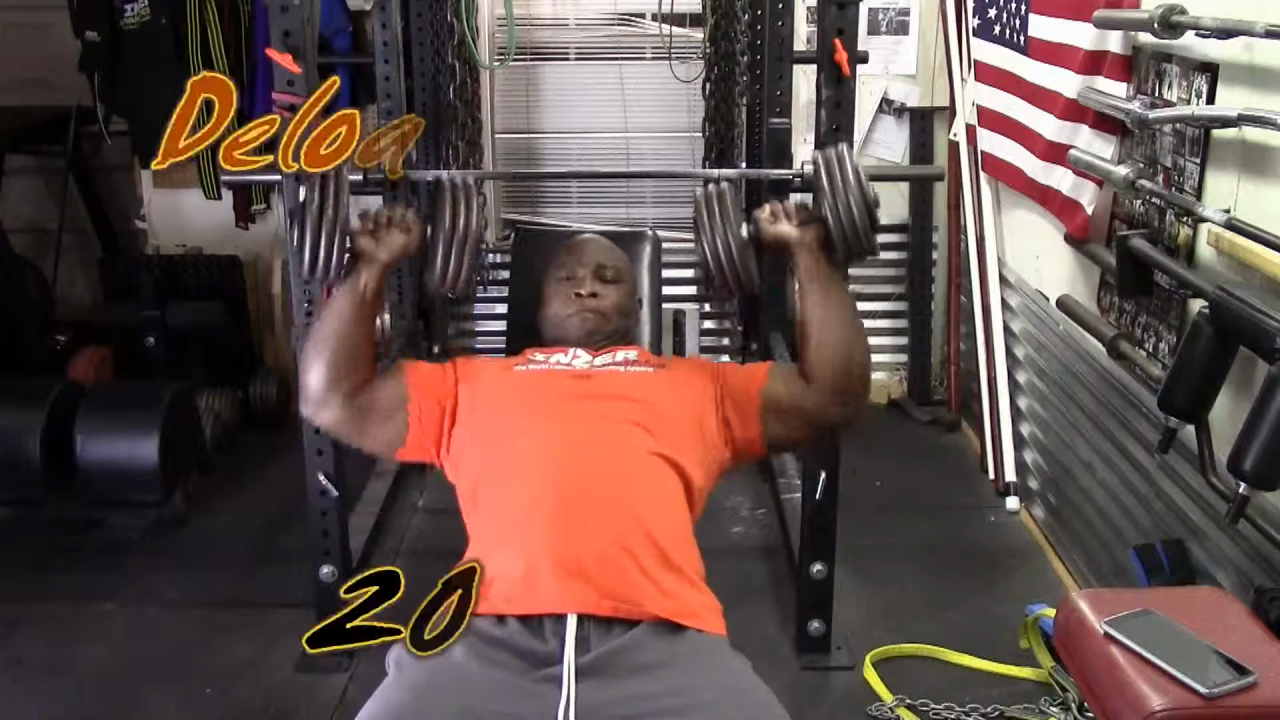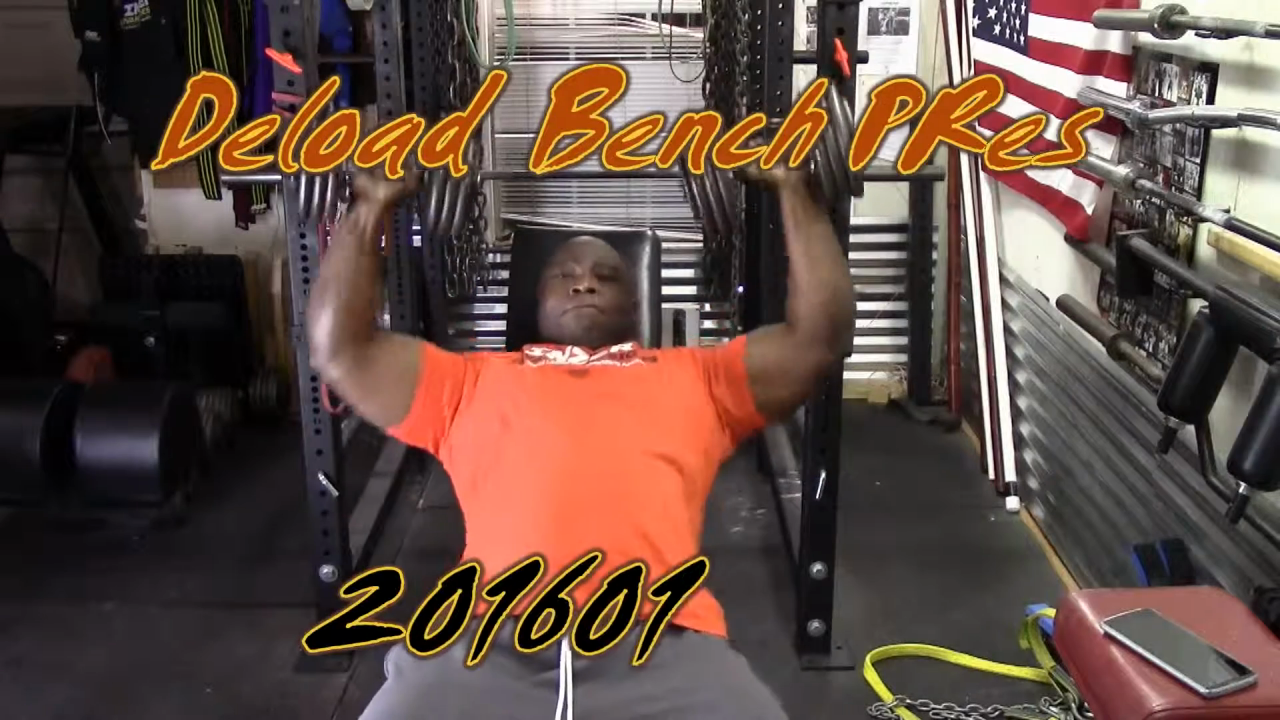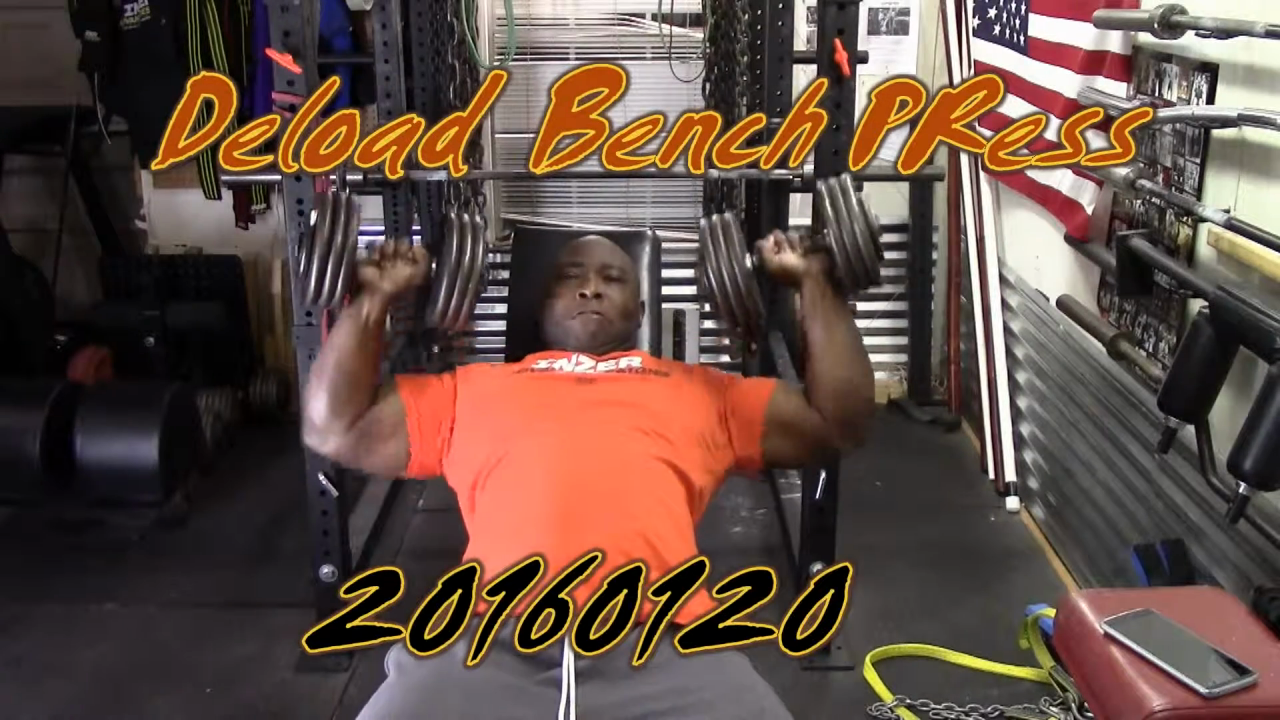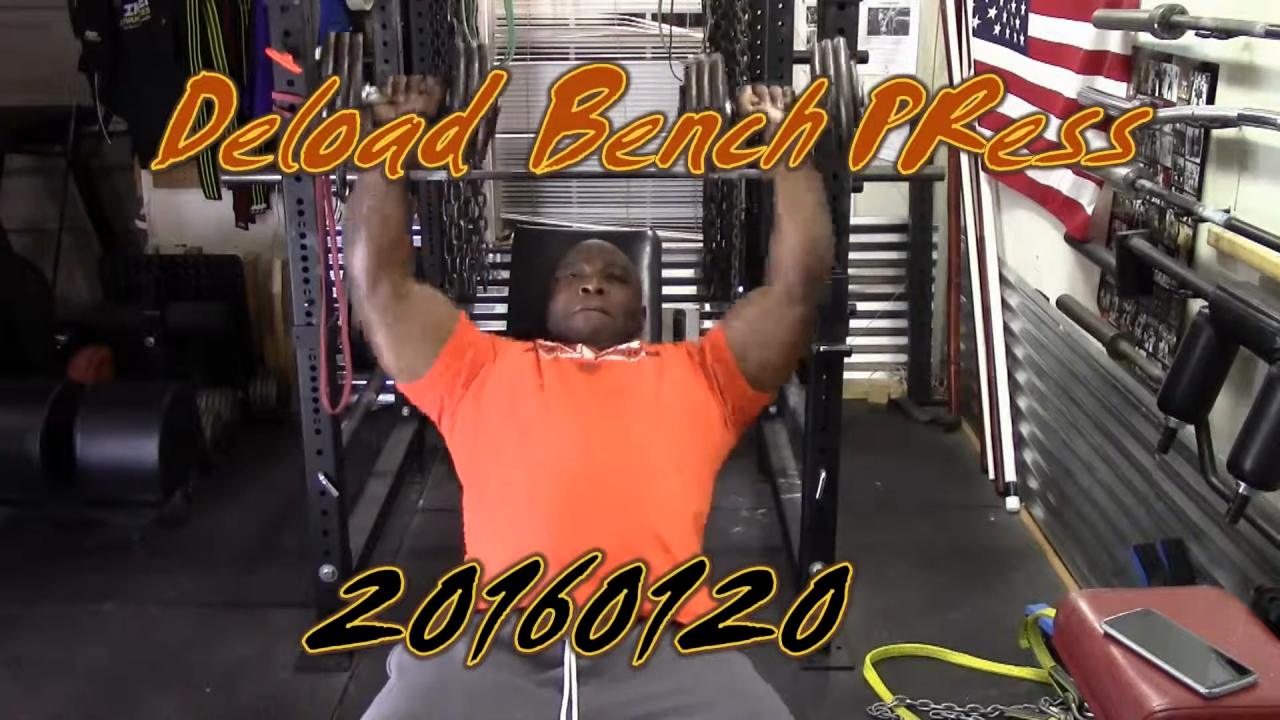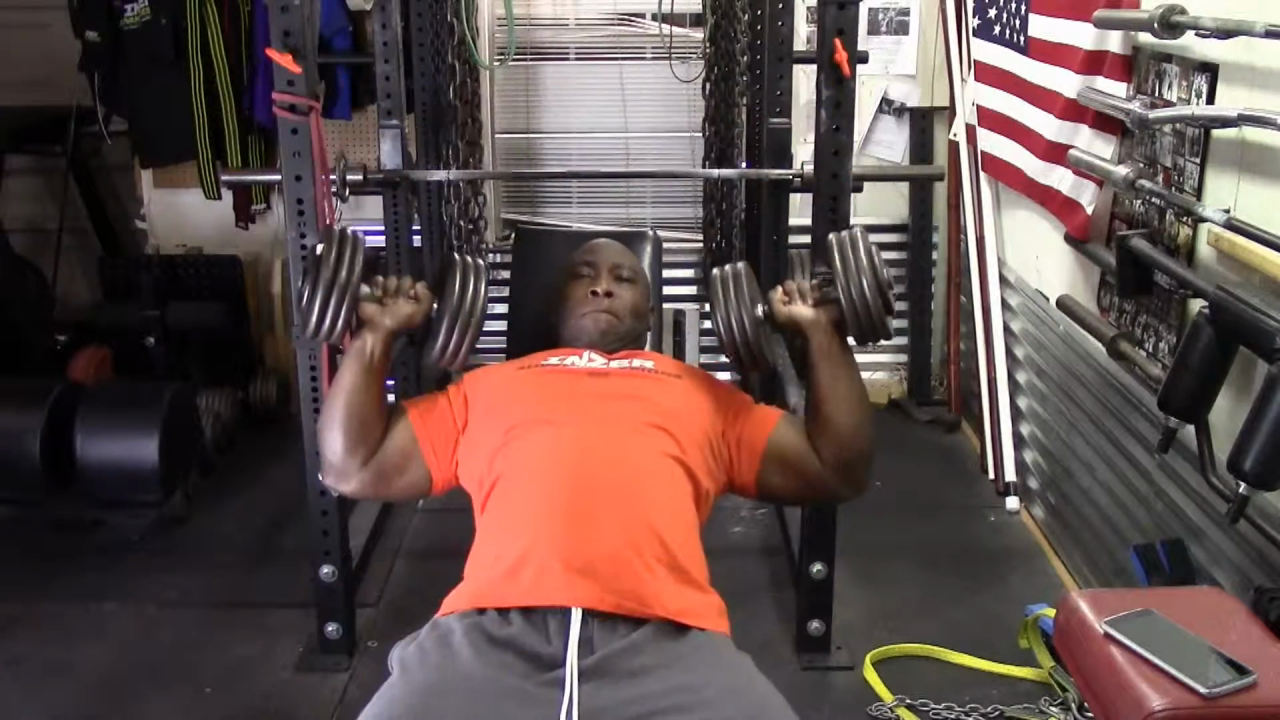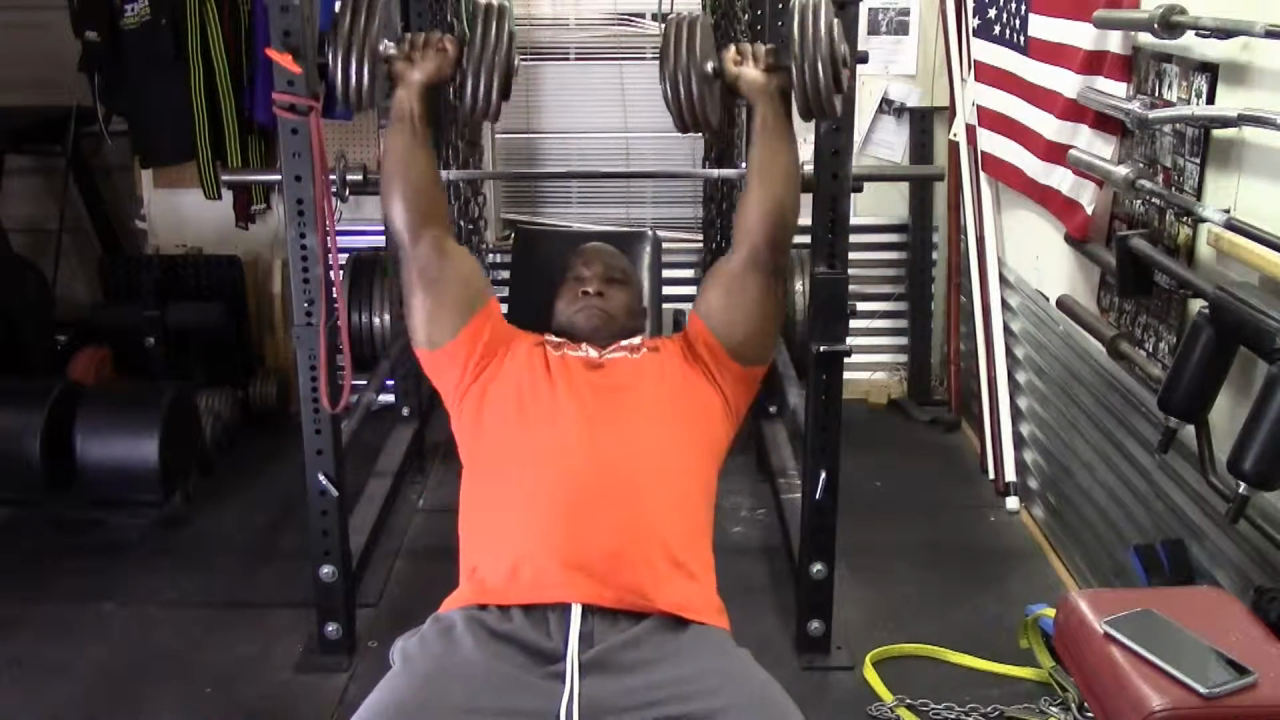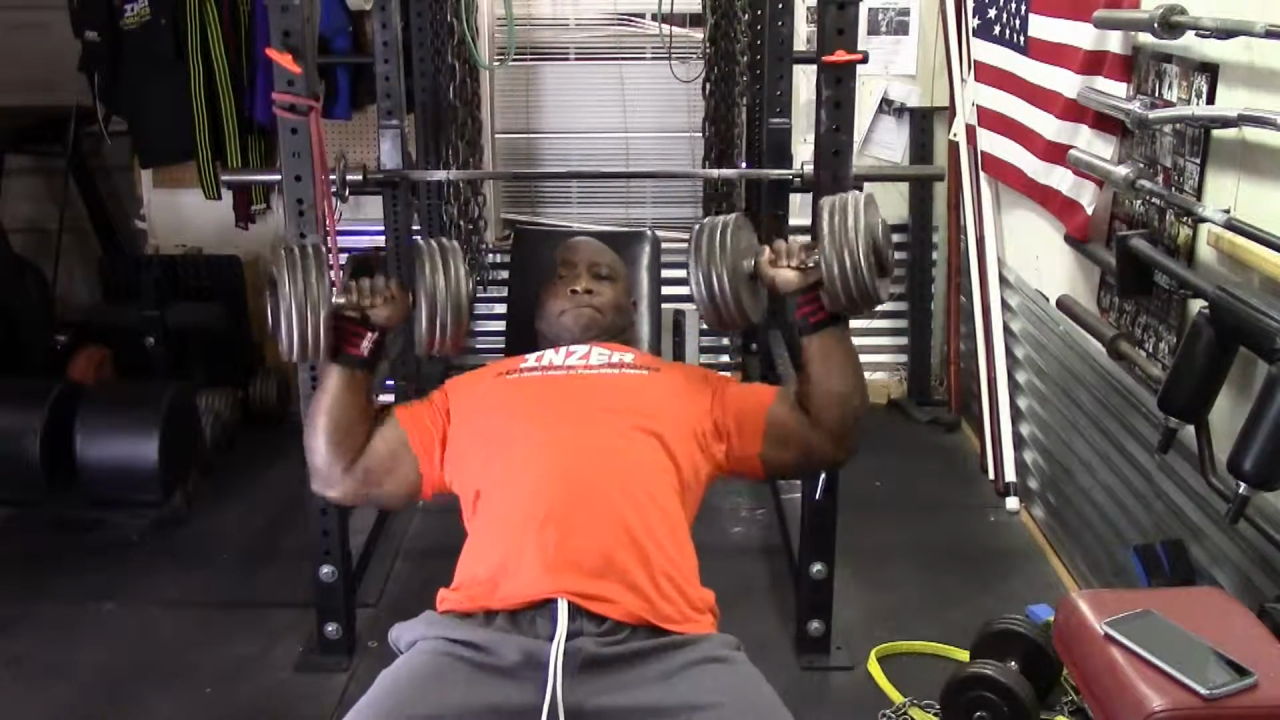
dt=0.7s
person 1, frame 1
left shoulder: (697, 386)
right shoulder: (472, 384)
left elbow: (834, 394)
right elbow: (332, 400)
left wrist: (808, 252)
right wrist: (370, 270)
left hip: (658, 638)
right hip: (490, 633)
person 1, frame 2
left shoulder: (694, 377)
right shoulder: (475, 381)
left elbow: (820, 336)
right elbow: (340, 349)
left wrist: (791, 193)
right wrist: (369, 208)
left hip: (659, 641)
right hip: (490, 639)
person 1, frame 3
left shoulder: (697, 389)
right shoulder: (476, 387)
left elbow: (838, 423)
right elbow: (333, 429)
left wrist: (812, 282)
right wrist: (372, 301)
left hip: (659, 644)
right hip: (493, 640)
person 1, frame 4
left shoulder: (698, 376)
right shoulder: (485, 370)
left elbow: (798, 283)
right elbow: (378, 278)
left hip: (661, 645)
right hip: (492, 643)
person 1, frame 5
left shoulder: (702, 394)
right shoulder: (488, 386)
left elbow: (839, 473)
right elbow: (352, 469)
left wrist: (820, 330)
right wrist: (375, 333)
left hip: (664, 641)
right hip: (491, 633)
person 1, frame 6
left shoulder: (695, 372)
right shoulder: (495, 366)
left elbow: (761, 246)
right elbow: (422, 234)
left wrist: (766, 98)
right wrist: (412, 92)
left hip: (662, 635)
right hip: (493, 628)
person 1, frame 7
left shoulder: (693, 390)
right shoulder: (471, 392)
left elbow: (830, 435)
right elbow: (340, 474)
left wrist: (809, 297)
right wrist: (357, 337)
left hip: (659, 645)
right hip: (482, 639)
